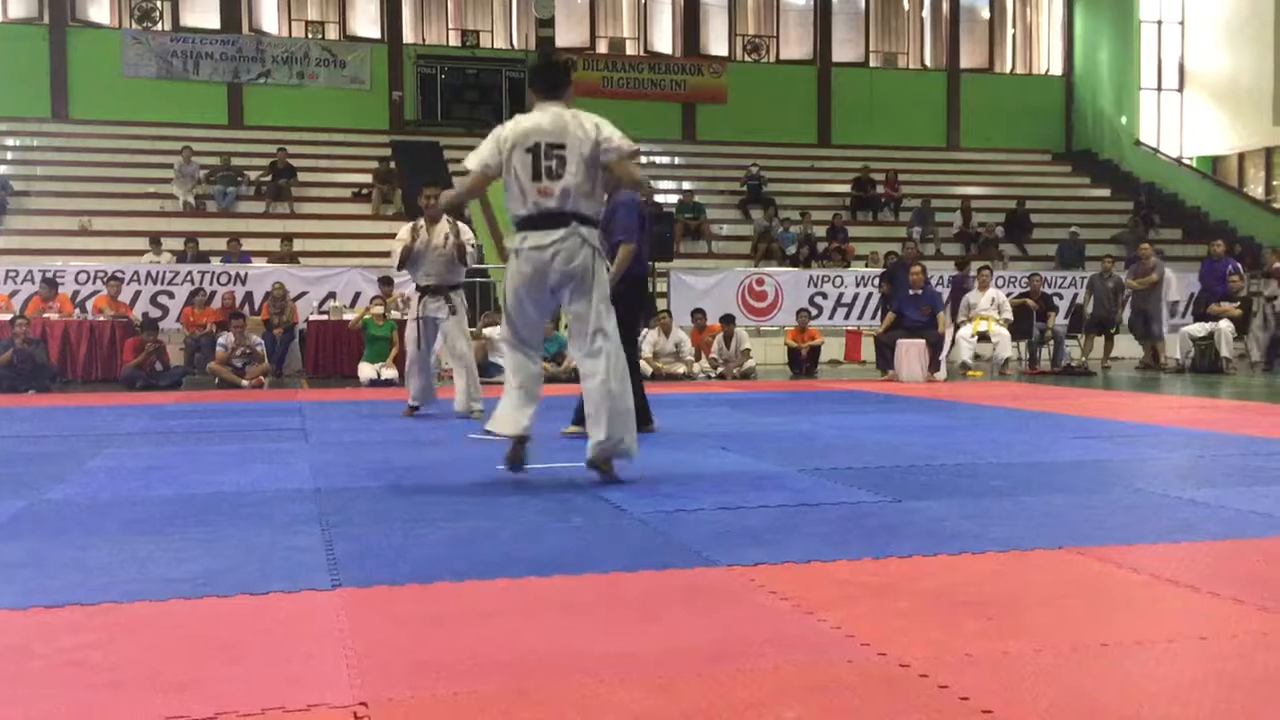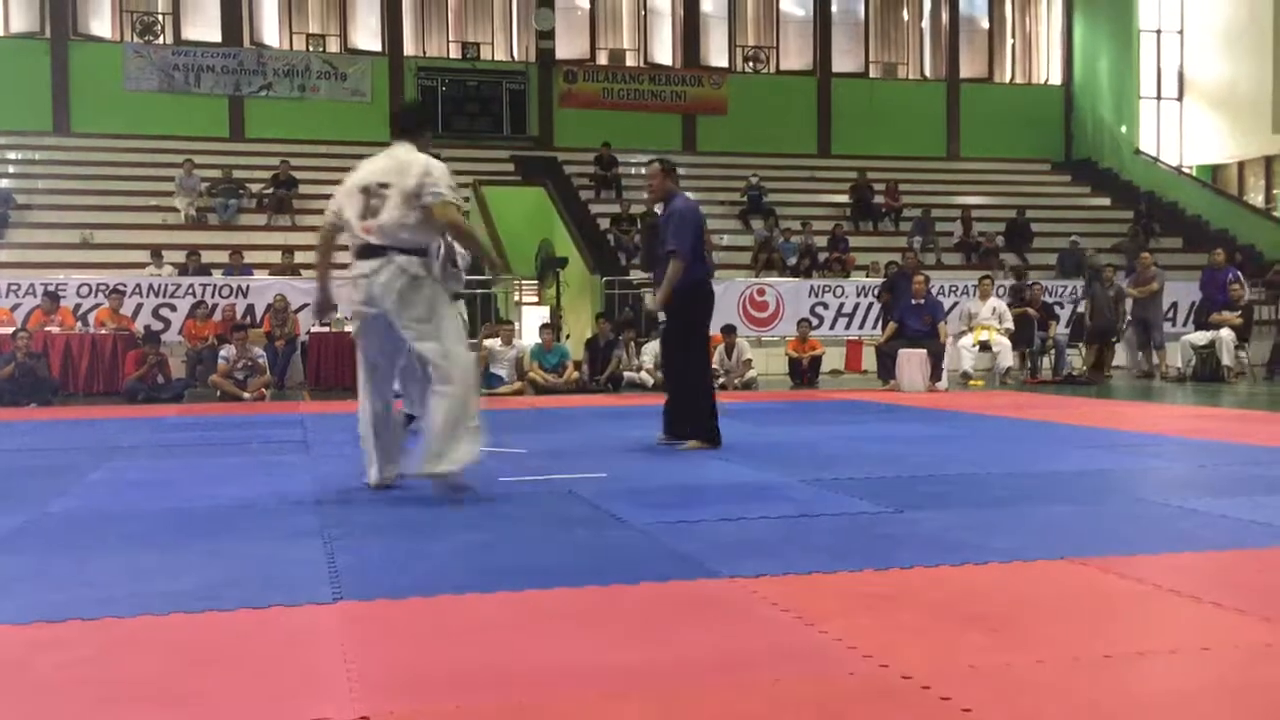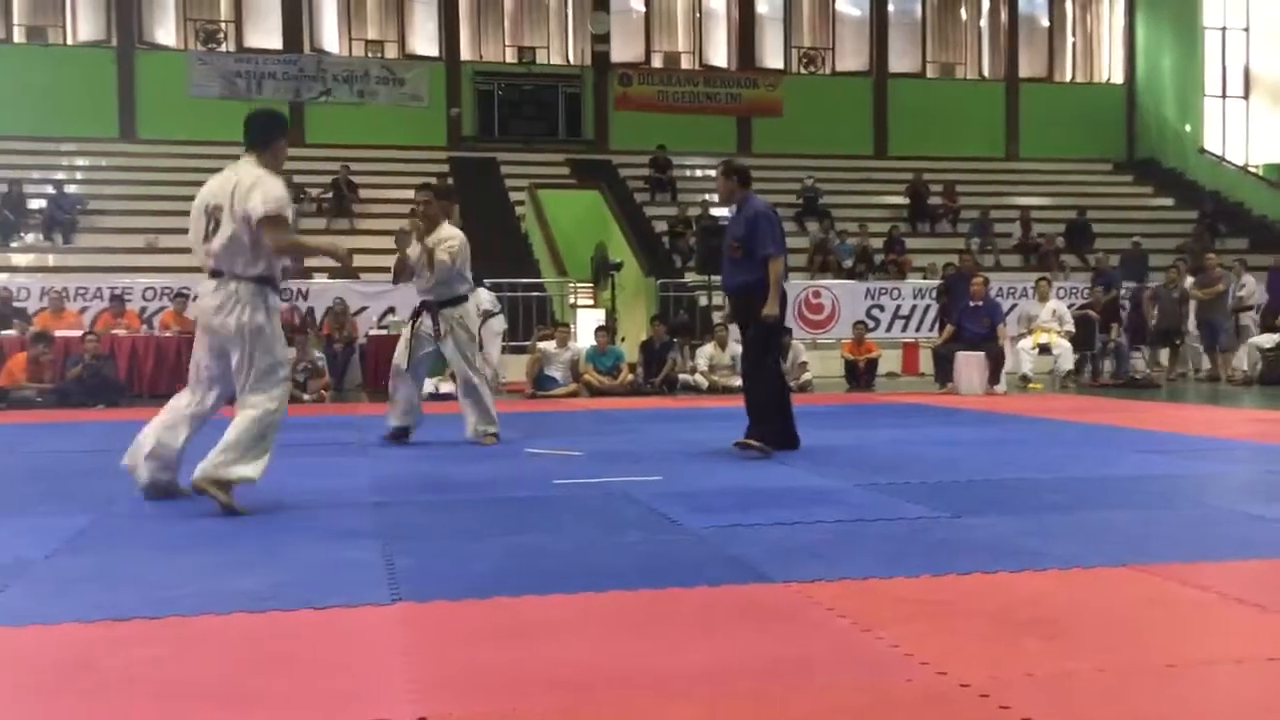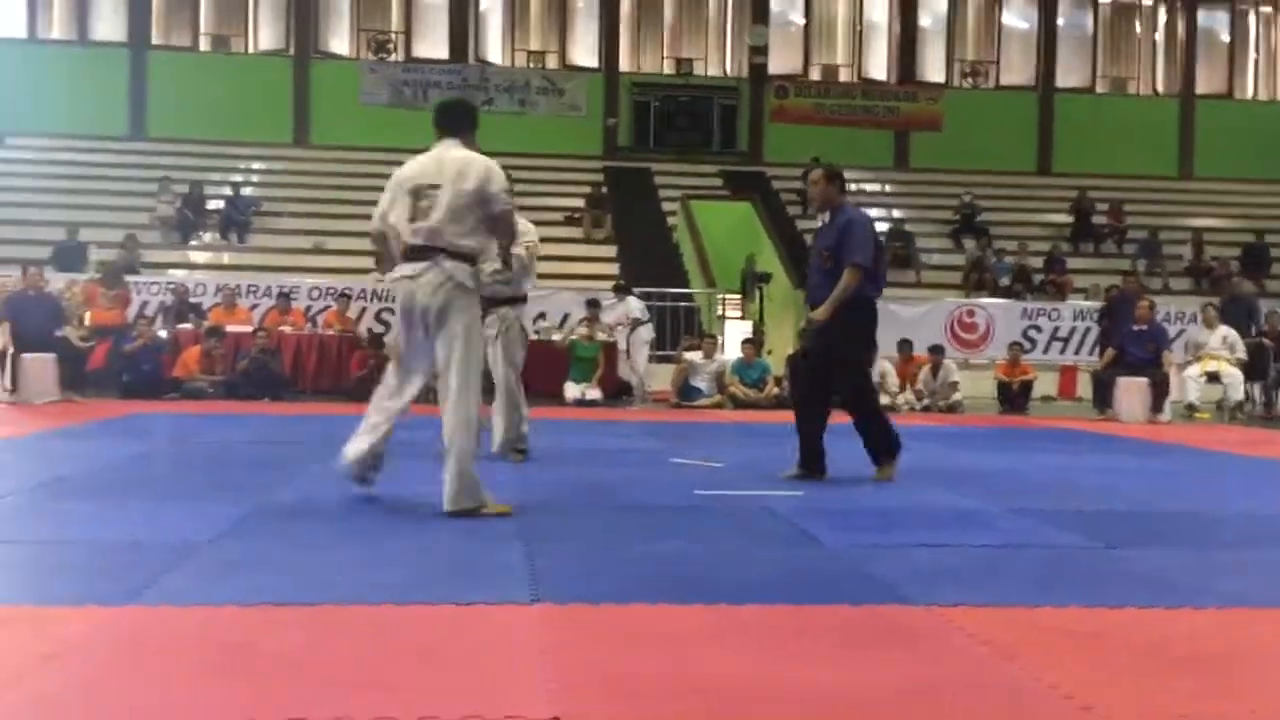
dt=0.7s
person 1, frame 1
left shoulder: (509, 132)
right shoulder: (592, 127)
left elbow: (475, 184)
right elbow: (629, 176)
left wrist: (448, 201)
right wrist: (642, 187)
left hip: (530, 248)
right hip: (578, 244)
left knee: (523, 345)
right knee: (599, 344)
left ankle: (516, 429)
right ankle: (605, 447)
person 1, frame 2
left shoulder: (361, 171)
right shoulder: (428, 167)
left elbow: (328, 235)
right elbow: (448, 220)
left wrist: (323, 290)
right wrist: (484, 251)
left hip: (365, 278)
right hip: (406, 275)
left knee: (375, 381)
right knee: (455, 367)
left ankle: (382, 469)
right ankle: (446, 459)
person 1, frame 3
left shoulder: (213, 185)
right shoulder: (265, 185)
left elbow: (201, 243)
right elbow: (277, 242)
right wrist: (328, 248)
left hip: (214, 296)
right hip: (248, 300)
left knee: (203, 391)
right knee: (266, 397)
left ankle: (151, 466)
right ankle: (218, 473)
person 1, frame 4
left shoulder: (405, 172)
right shoulder: (483, 167)
left elbow: (380, 236)
right elbow: (507, 231)
right wrist: (502, 257)
left hip: (409, 278)
right hip: (453, 279)
left knee: (403, 376)
right knee: (461, 389)
left ankle: (363, 456)
right ankle: (463, 495)
person 2, frame 1
left shoulder: (623, 202)
right shoulder: (628, 200)
left elbow: (628, 246)
left wrist: (609, 283)
left hip: (626, 289)
right hip: (631, 288)
right knee: (623, 354)
left ankle: (589, 419)
right ankle: (640, 418)
person 2, frame 2
left shoulder: (682, 210)
right shoulder: (673, 209)
left elbow: (680, 259)
left wrist: (661, 296)
right wrist: (661, 294)
left hip: (691, 297)
right hip: (683, 296)
left knee: (692, 366)
right knee: (675, 363)
left ankle: (707, 434)
right ankle: (680, 427)
person 2, frame 3
left shoulder: (759, 212)
right shoulder: (739, 215)
left elbow: (775, 258)
left wrist: (773, 301)
right wrist: (733, 304)
left hip: (762, 301)
right hip: (746, 301)
left knee: (758, 366)
right knee: (765, 367)
left ankle: (761, 435)
right ankle: (784, 436)
person 2, frame 4
left shoulder: (855, 222)
right shoulder: (826, 228)
left elbow: (855, 271)
left wrist: (826, 309)
right wrist: (814, 317)
left hip: (852, 318)
right hip: (827, 320)
left knee: (854, 391)
right knee: (806, 389)
left ankle: (886, 453)
right ankle: (811, 464)
person 3, frame 1
left shoulder: (458, 228)
right shoulder: (410, 229)
left elbow: (468, 261)
right elbow: (399, 264)
left wrist: (457, 239)
right wrist: (412, 241)
left hip: (451, 299)
right hip: (423, 299)
left knee: (460, 352)
right knee: (416, 353)
left ankle: (472, 405)
right ankle: (416, 400)
person 3, frame 2
left shoulder: (452, 237)
right shoulder: (413, 239)
left elbow: (458, 265)
right elbow: (397, 267)
left wrist: (445, 239)
left hip: (448, 310)
right hip: (422, 311)
left knee: (456, 367)
right knee: (412, 364)
left ankle: (468, 420)
right ankle: (412, 411)
person 3, frame 3
left shoulder: (453, 236)
right shoulder: (415, 240)
left elbow: (440, 269)
right elbow: (399, 274)
left wrist: (423, 242)
right wrist: (402, 250)
left hip: (454, 314)
right hip: (426, 314)
left knee: (467, 372)
right knee: (403, 367)
left ankle: (485, 428)
right ankle: (402, 425)
person 3, frame 4
left shoulder: (523, 229)
left elbow: (521, 269)
left hip: (507, 314)
right hip: (482, 311)
left knee: (507, 380)
left ankle: (514, 442)
